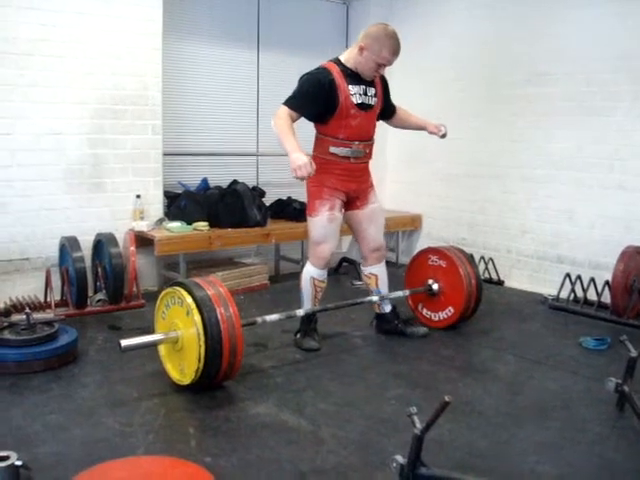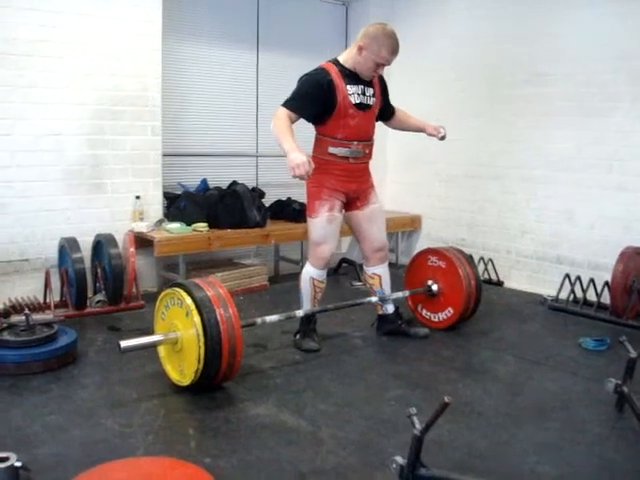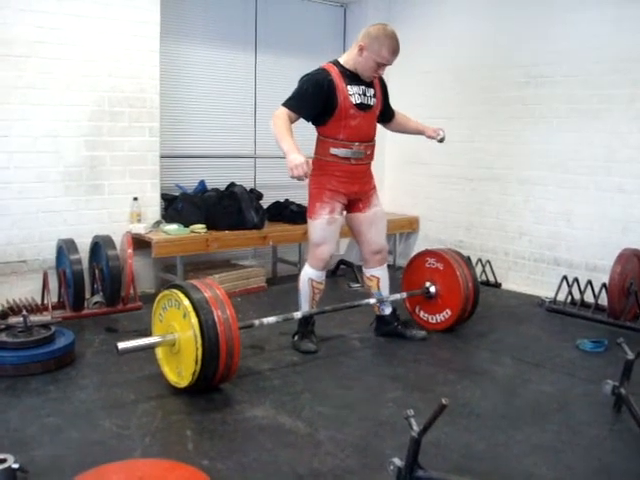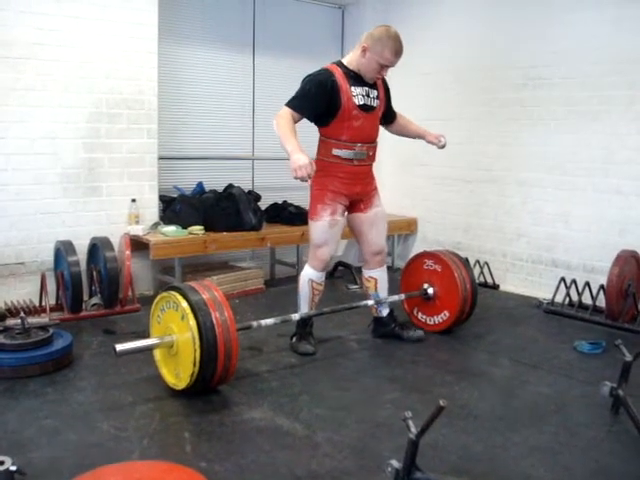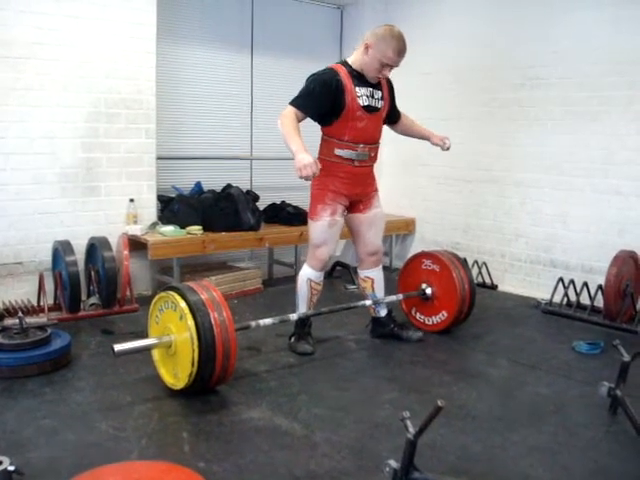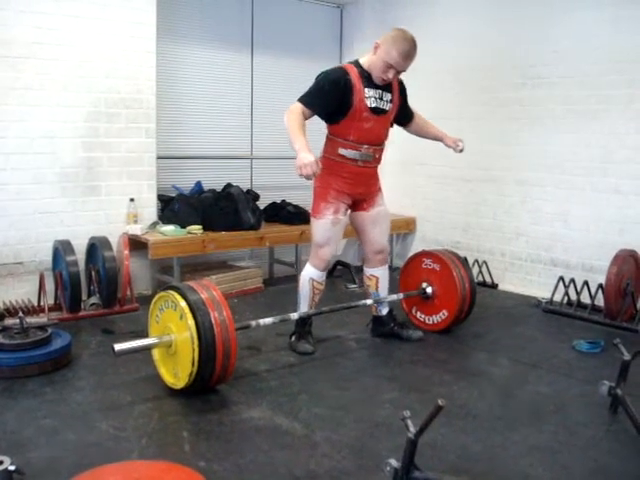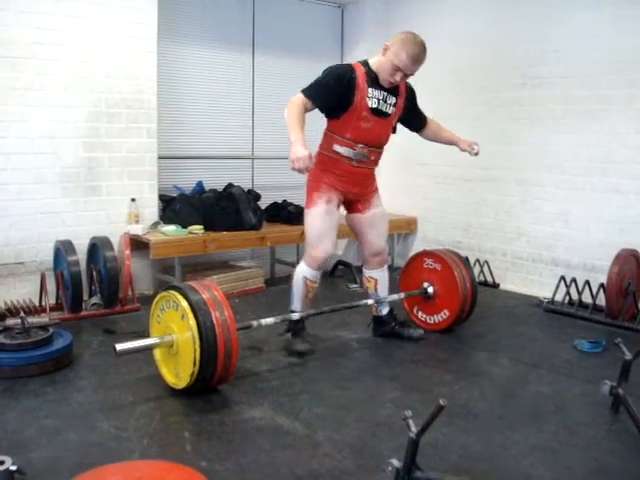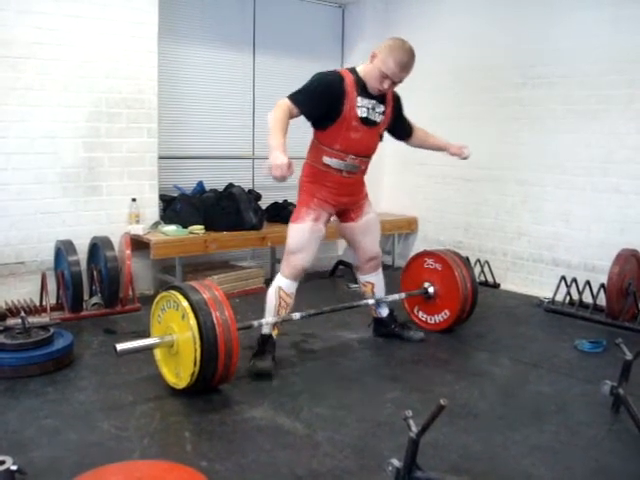
dt=0.2s
person 1, frame 1
left shoulder: (378, 82)
right shoulder: (322, 79)
left elbow: (391, 114)
right elbow: (282, 117)
left wrist: (426, 125)
right wrist: (295, 152)
left hip: (361, 179)
right hip: (327, 180)
left knee: (376, 249)
right knee: (321, 254)
left ankle: (386, 315)
right ankle: (306, 324)
person 1, frame 2
left shoulder: (376, 83)
right shoulder: (321, 79)
left elbow: (390, 115)
right elbow: (281, 118)
left wrist: (425, 126)
right wrist: (293, 152)
left hip: (362, 180)
right hip: (327, 180)
left knee: (378, 249)
right knee: (321, 255)
left ankle: (388, 317)
right ankle: (306, 325)
person 1, frame 3
left shoulder: (376, 84)
right shoulder: (322, 80)
left elbow: (389, 118)
right elbow: (280, 118)
left wrist: (423, 129)
right wrist: (292, 152)
left hip: (364, 181)
right hip: (329, 182)
left knee: (377, 251)
right knee: (320, 256)
left ankle: (386, 318)
right ankle: (304, 326)
person 1, frame 4
left shoulder: (379, 85)
right shoulder: (325, 80)
left elbow: (391, 120)
right elbow: (283, 117)
left wrist: (425, 134)
right wrist: (296, 153)
left hip: (365, 183)
right hip: (331, 182)
left knee: (376, 253)
right knee: (320, 257)
left ankle: (384, 320)
right ankle: (302, 328)
person 1, frame 5
left shoulder: (384, 85)
right shoulder: (329, 80)
left elbow: (395, 119)
right elbow: (288, 116)
left wrist: (429, 135)
right wrist: (300, 152)
left hip: (366, 183)
right hip: (331, 182)
left knee: (372, 253)
right knee: (319, 257)
left ankle: (382, 320)
right ankle: (300, 327)
person 1, frame 6
left shoulder: (395, 88)
right shoulder: (338, 79)
left elbow: (409, 120)
right elbow: (295, 113)
left wrist: (443, 137)
right wrist: (302, 151)
left hip: (369, 183)
right hip: (334, 181)
left knee: (378, 252)
right knee: (322, 256)
left ankle: (383, 319)
right ankle: (302, 327)
person 1, frame 7
left shoulder: (403, 93)
right shoulder: (343, 76)
left elbow: (423, 126)
right elbow: (296, 105)
left wrist: (458, 141)
right wrist: (298, 143)
left hip: (365, 183)
right hip: (328, 178)
left knee: (377, 253)
right knee: (318, 253)
left ankle: (383, 320)
right ankle: (296, 325)
person 1, frame 8
left shoulder: (391, 101)
right shoulder: (331, 83)
left elbow: (409, 133)
right elbow: (282, 110)
left wrist: (447, 146)
right wrist: (278, 149)
left hip: (355, 192)
right hip: (317, 189)
left knee: (371, 258)
right knee: (295, 265)
left ankle: (384, 321)
right ankle: (265, 343)
